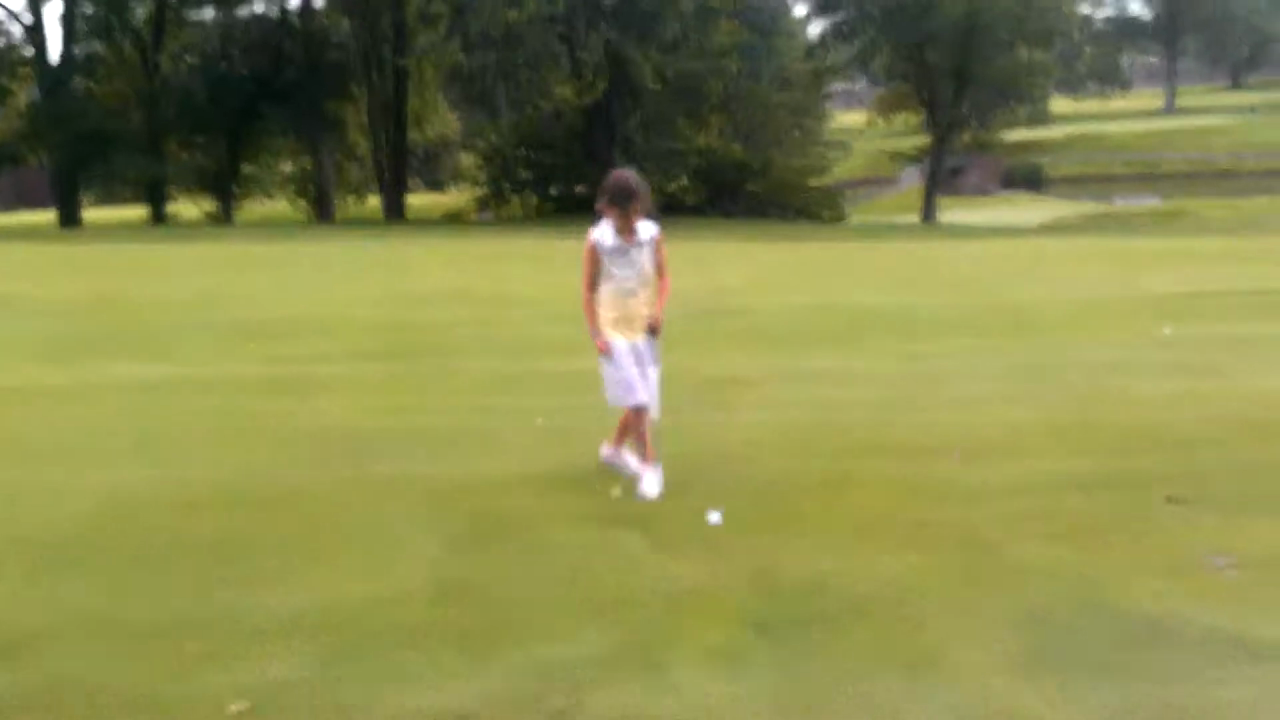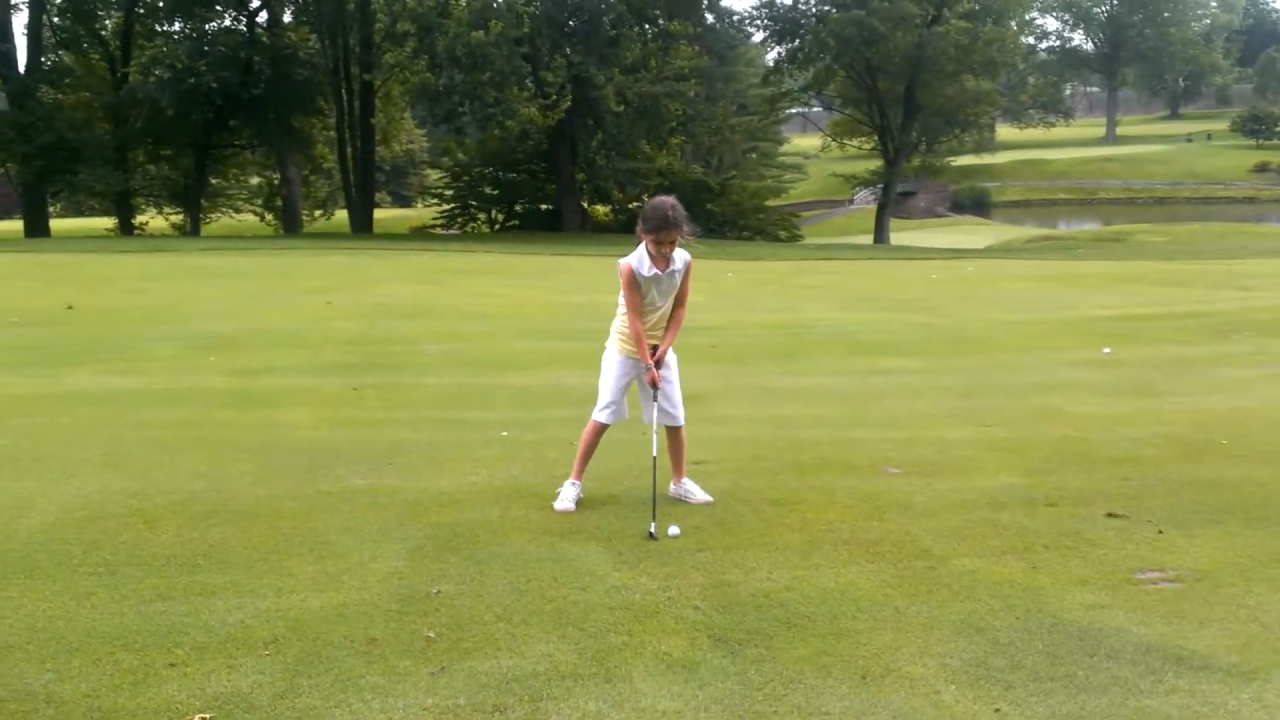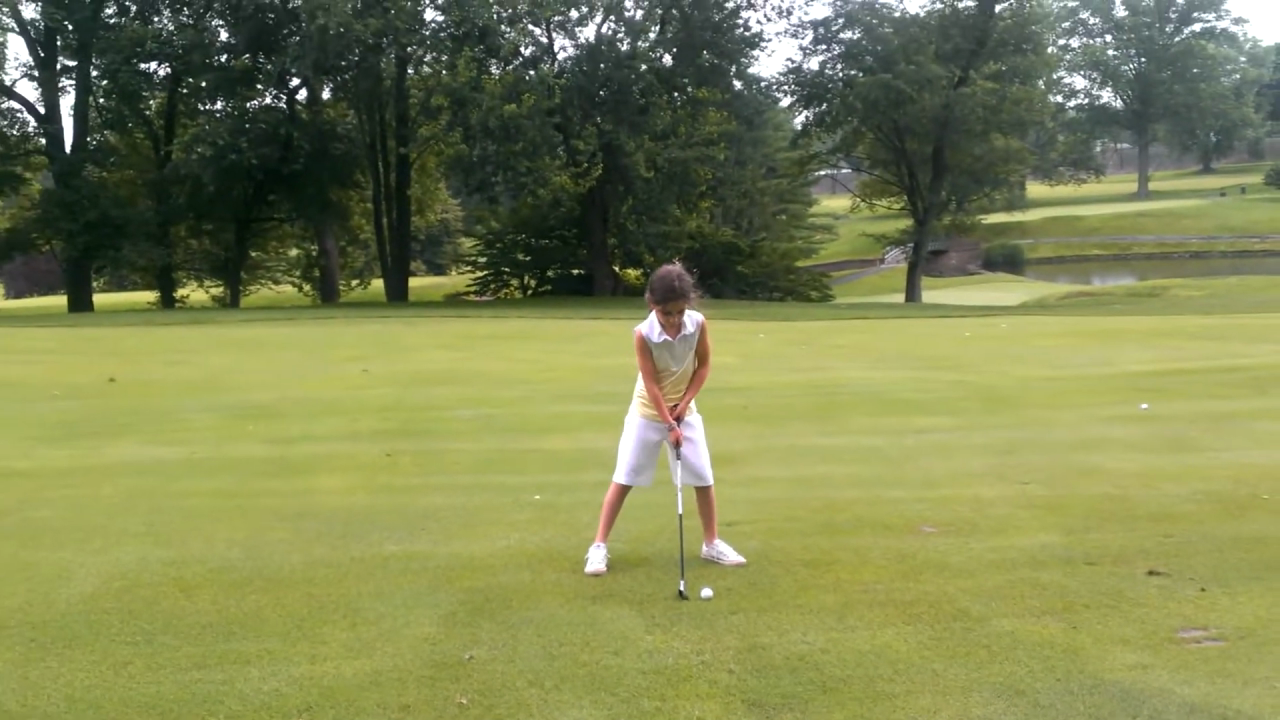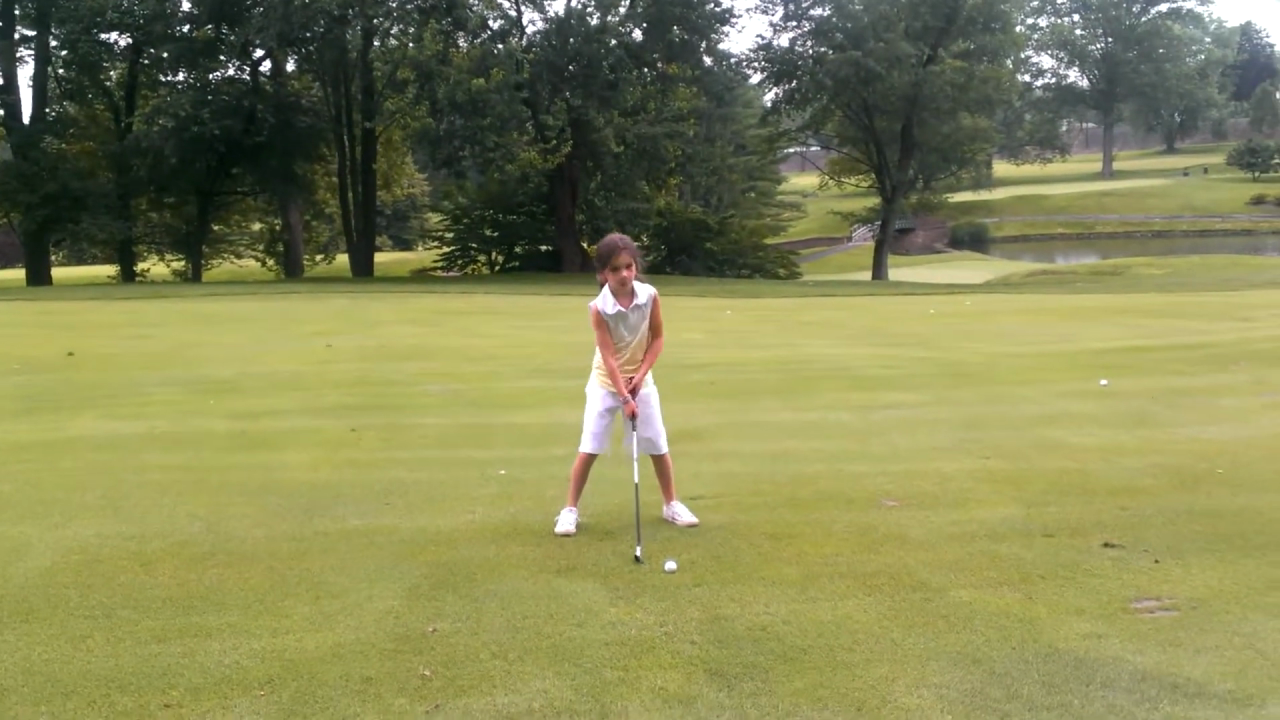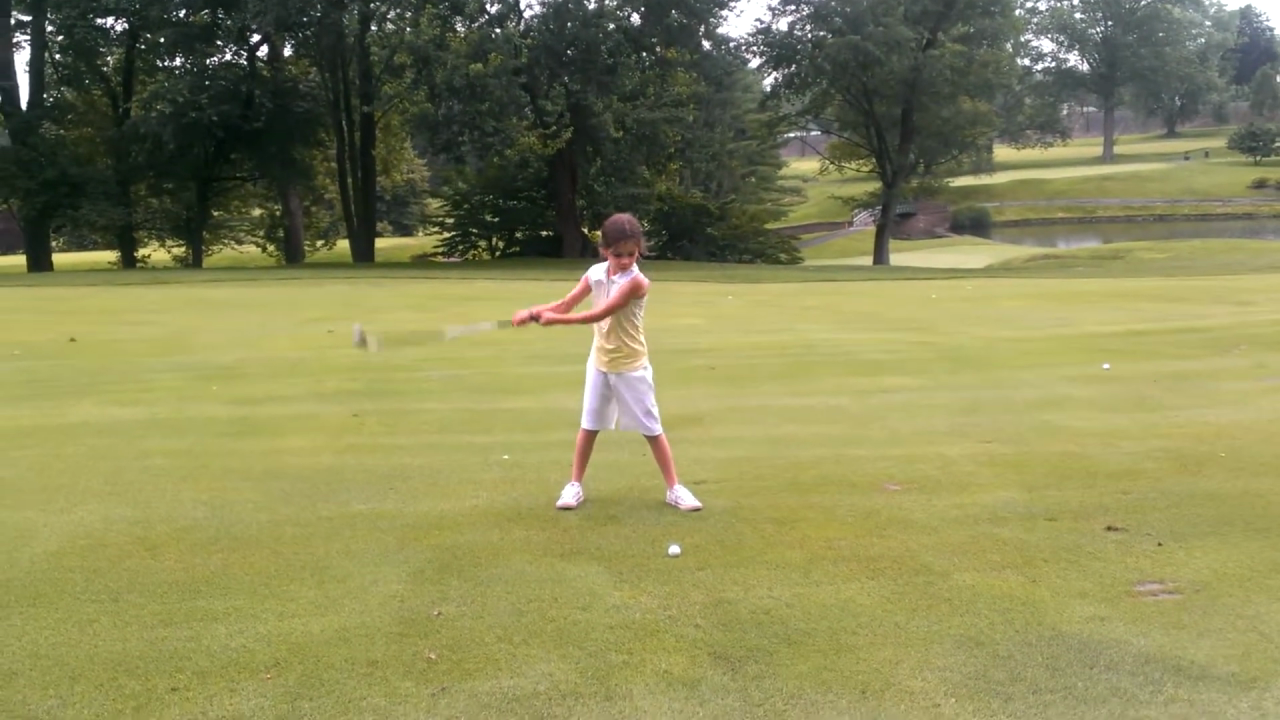
dt=0.7s
person 1, frame 1
left shoulder: (652, 234)
right shoulder: (597, 241)
left elbow: (662, 276)
right elbow: (589, 290)
left wrist: (659, 311)
right wrist: (597, 333)
left hip: (643, 329)
right hip: (614, 331)
left knee: (644, 401)
right knee: (635, 400)
left ankle: (613, 449)
right ankle: (647, 465)
person 1, frame 2
left shoulder: (684, 262)
right shoulder: (630, 267)
left elbow: (680, 307)
right elbow: (634, 319)
left wrist: (664, 346)
right wrist: (646, 363)
left hip: (660, 349)
right hip: (625, 348)
left knee: (675, 417)
right knee: (602, 417)
left ankle: (680, 481)
right ankle: (573, 482)
person 1, frame 3
left shoulder: (698, 324)
right shoulder: (643, 334)
left elbow: (703, 365)
right elbow: (651, 383)
left wrist: (683, 404)
right wrist: (668, 424)
left hip: (684, 411)
right hip: (646, 413)
left knee: (704, 478)
right knee: (623, 479)
left ankle: (712, 543)
right ankle: (599, 546)
person 1, frame 4
left shoulder: (649, 295)
right shoulder: (599, 308)
left elbow: (657, 338)
right elbow: (609, 355)
left wrist: (641, 375)
right wrist: (624, 397)
left hip: (641, 383)
right hip: (606, 384)
left knee: (658, 447)
right knee: (589, 449)
left ankle: (671, 504)
right ankle: (570, 510)
person 1, frame 5
left shoulder: (637, 282)
right shoulder: (596, 273)
left elbow: (598, 314)
right elbow: (567, 302)
left wrist: (555, 318)
right wrist: (536, 312)
left hip: (631, 366)
right hip: (600, 362)
left knee: (651, 428)
right knee: (589, 426)
left ankle: (674, 488)
right ankle: (575, 484)
